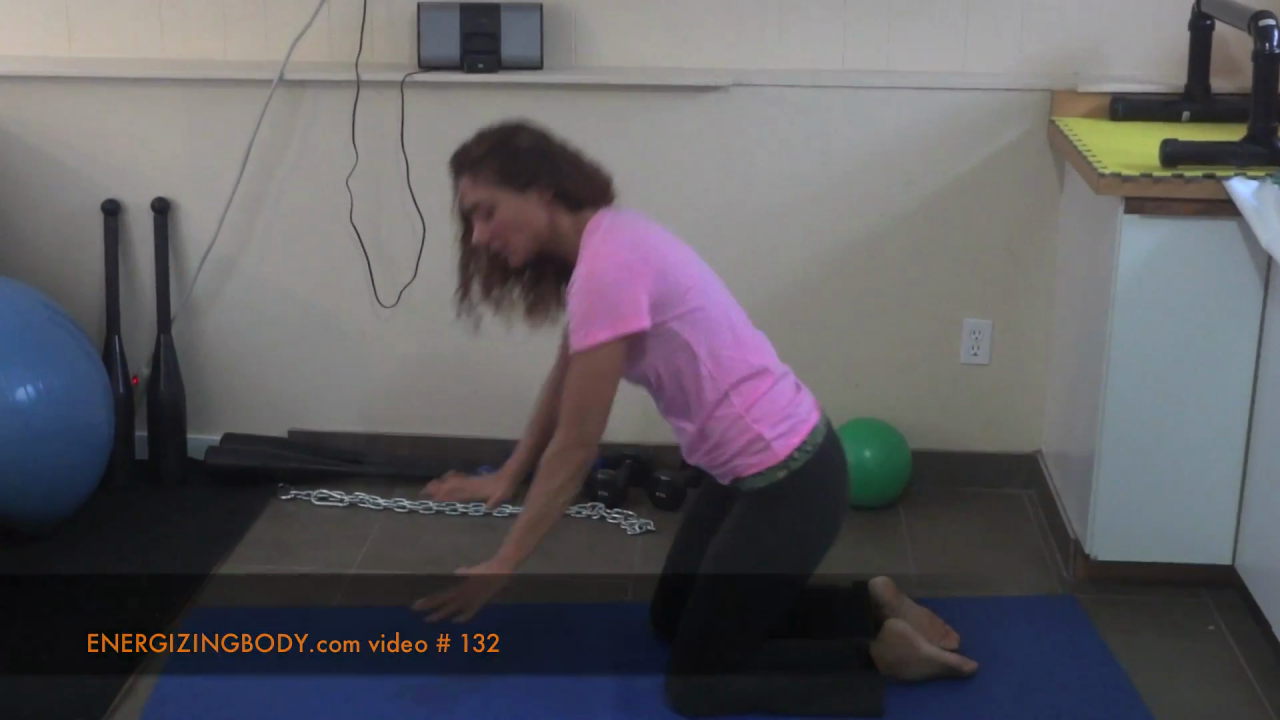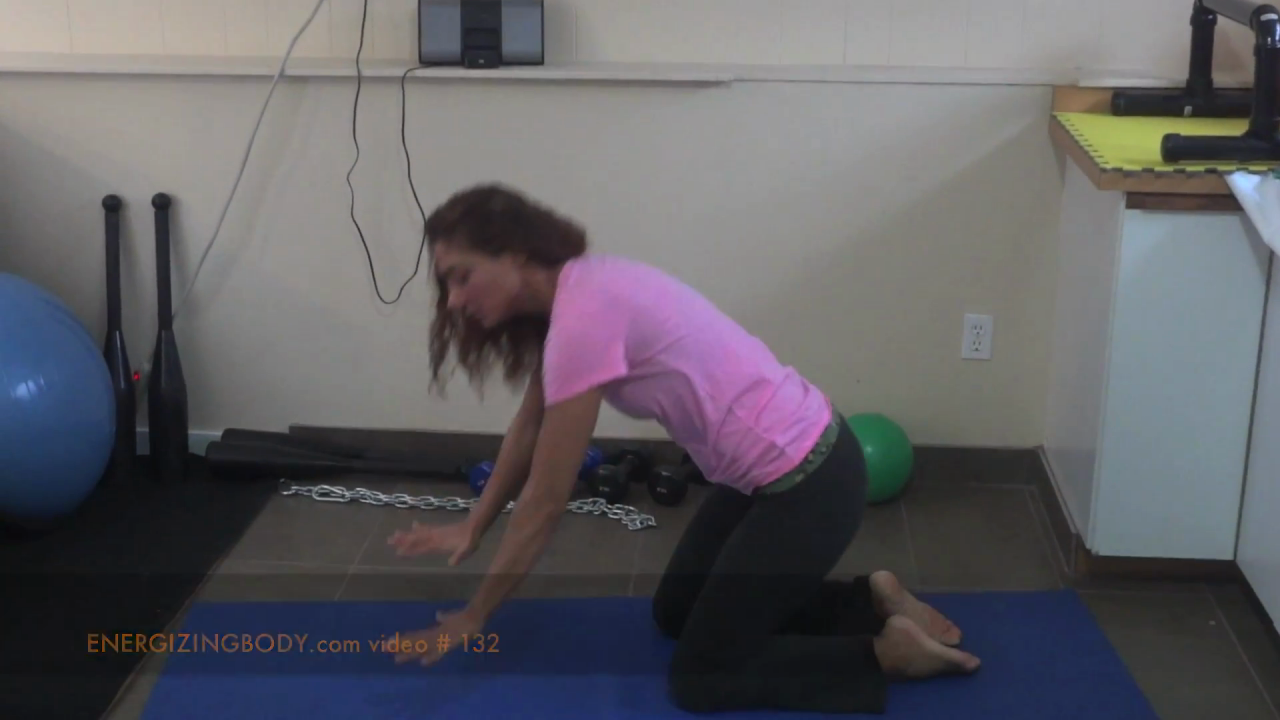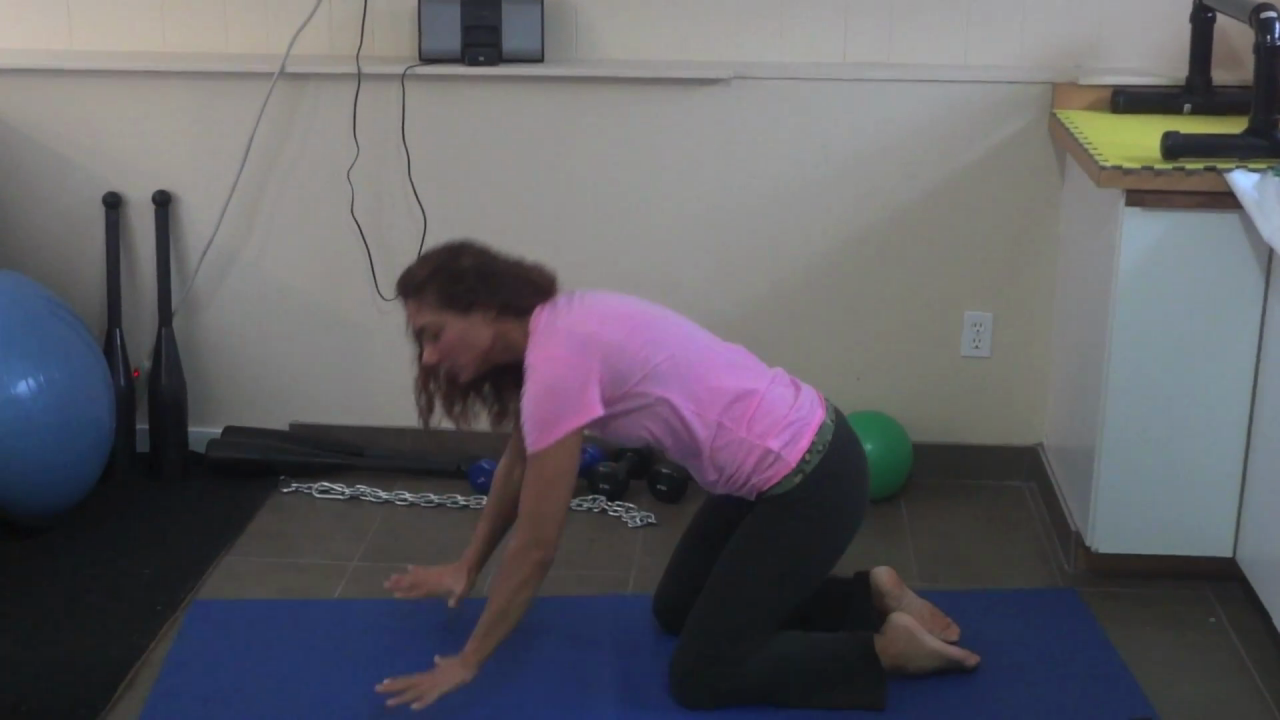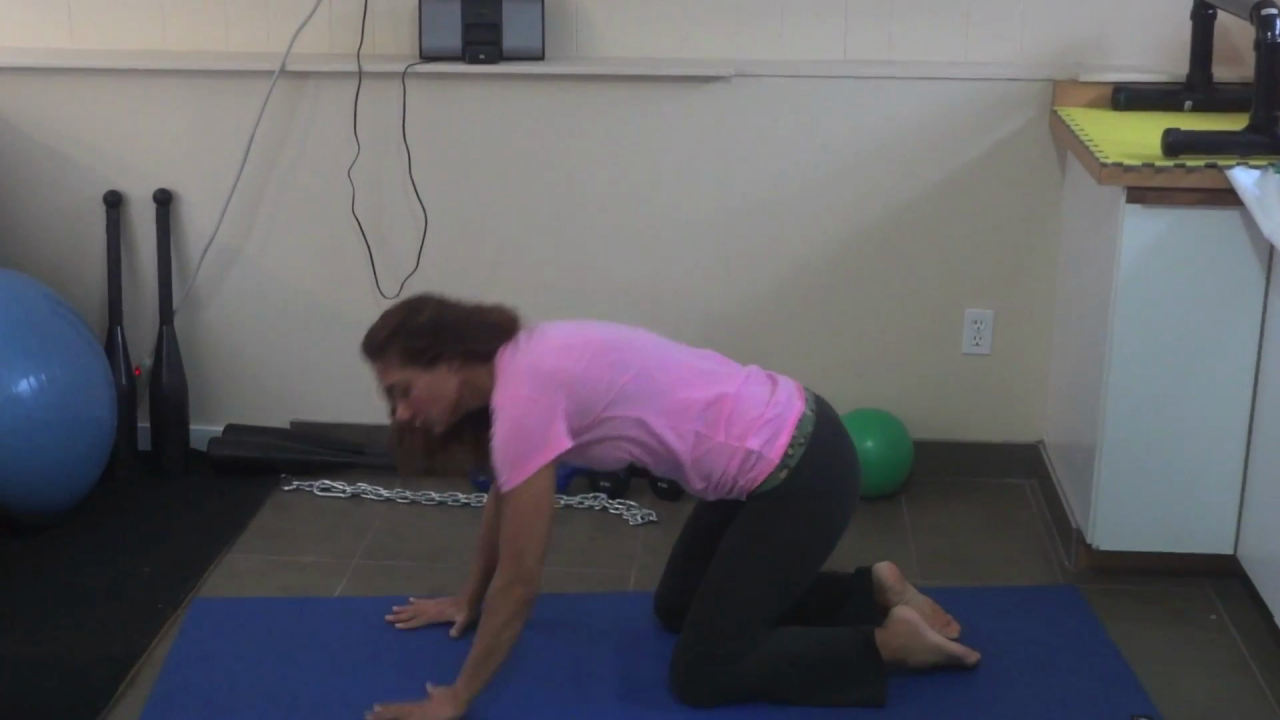
dt=0.2s
person 1, frame 1
left shoulder: (607, 265)
right shoulder: (601, 243)
left elbow: (576, 445)
right elbow: (562, 385)
left wrist: (500, 569)
right wrist: (507, 478)
left hip: (790, 480)
right hip: (755, 468)
right knee: (672, 617)
left ankle: (886, 650)
right ankle: (869, 604)
person 1, frame 2
left shoulder: (584, 317)
right shoulder: (576, 290)
left elbow: (548, 497)
right elbow: (531, 426)
left wrist: (472, 617)
right wrist: (472, 529)
left hip: (808, 483)
right hip: (776, 464)
right knee: (674, 611)
left ankle: (889, 647)
right ankle: (870, 600)
person 1, frame 3
left shoulder: (558, 361)
right shoulder: (550, 327)
left elbow: (537, 546)
right elbow: (517, 464)
left wrist: (467, 662)
right wrist: (466, 566)
left hip: (811, 480)
right hip: (783, 460)
left knee: (701, 675)
right knee: (674, 608)
left ankle: (888, 644)
right ankle: (871, 594)
person 1, frame 4
left shoulder: (522, 401)
right shoulder: (519, 360)
left elbow: (520, 581)
right elbow: (505, 502)
right wrist: (469, 598)
left hip: (802, 474)
right hip: (780, 442)
right knee: (675, 607)
left ankle: (889, 638)
right ankle: (874, 590)
